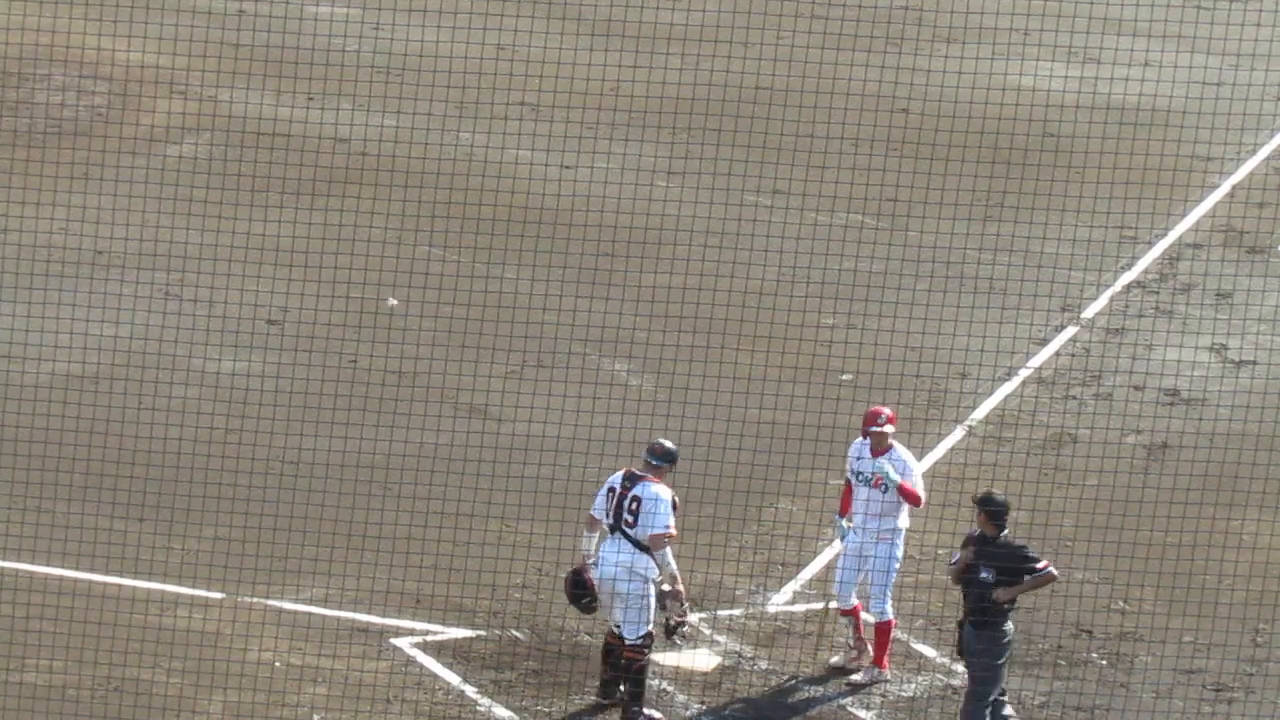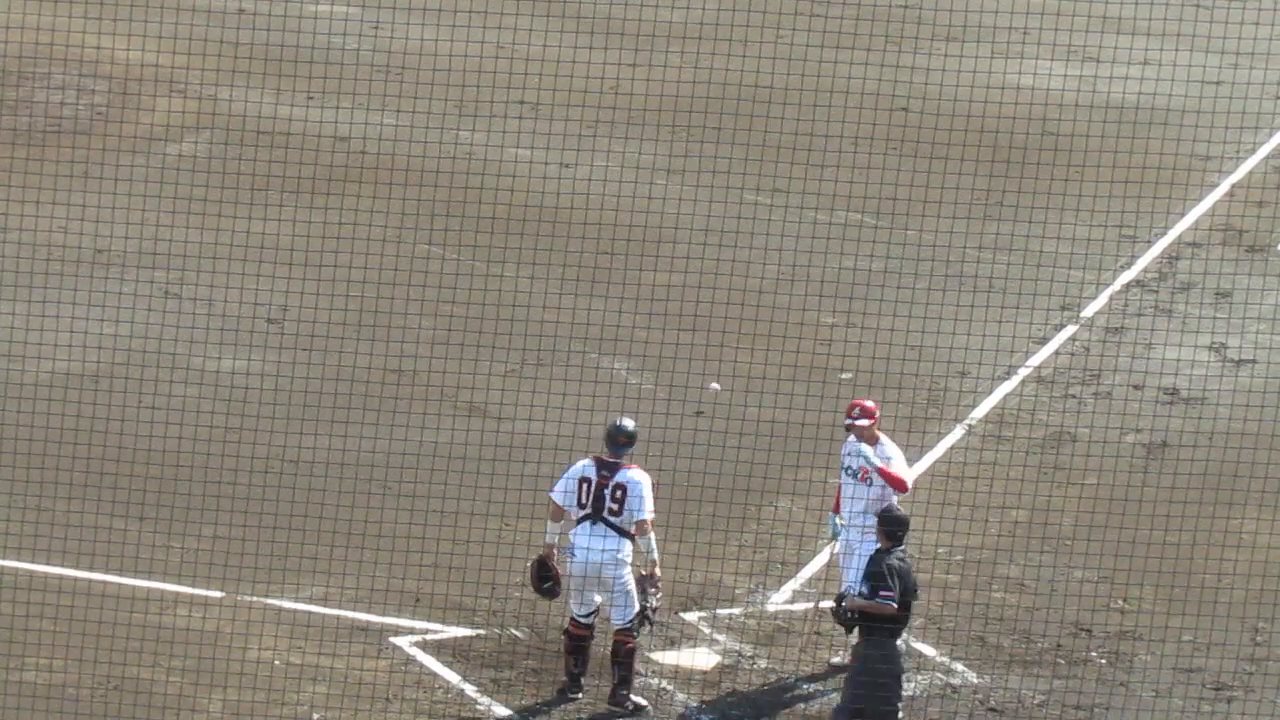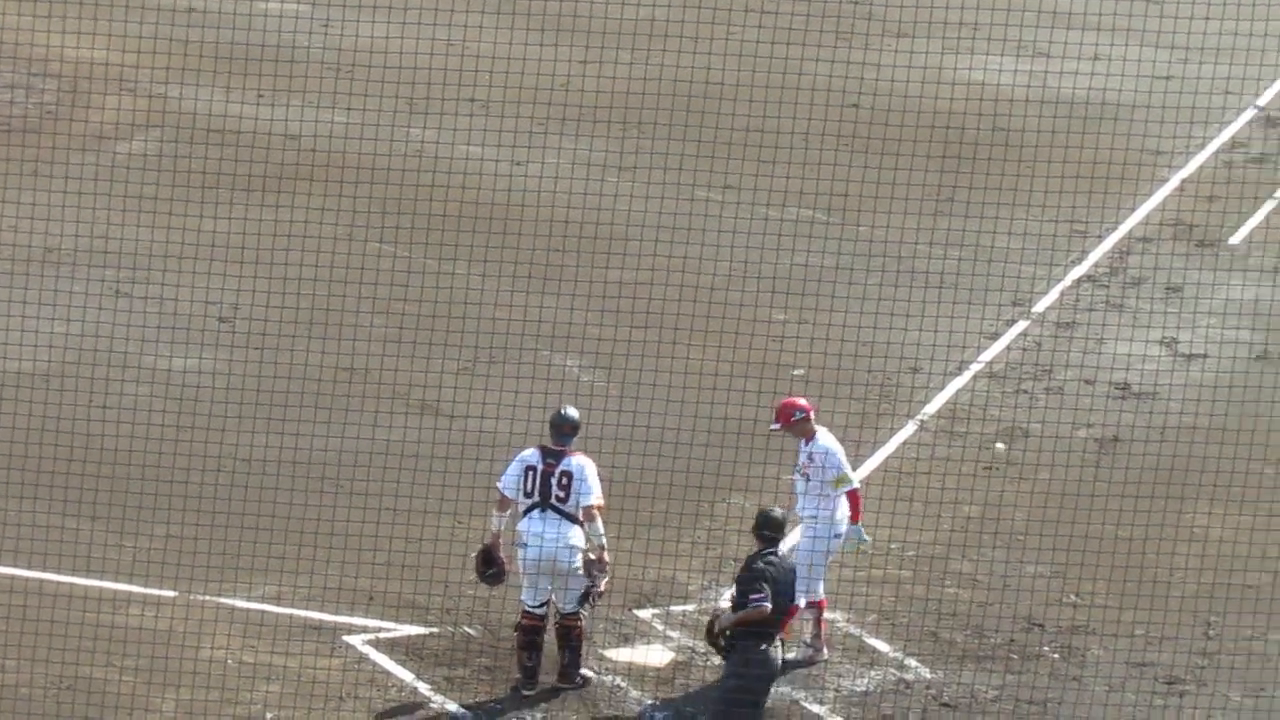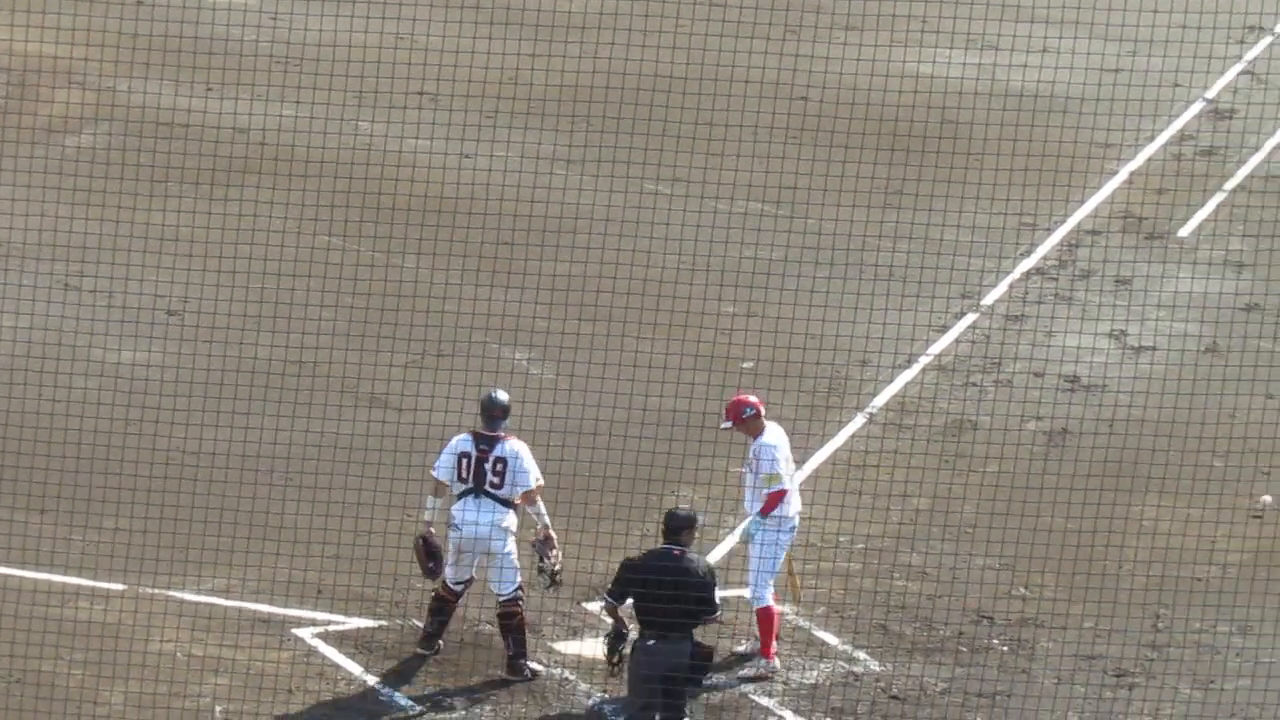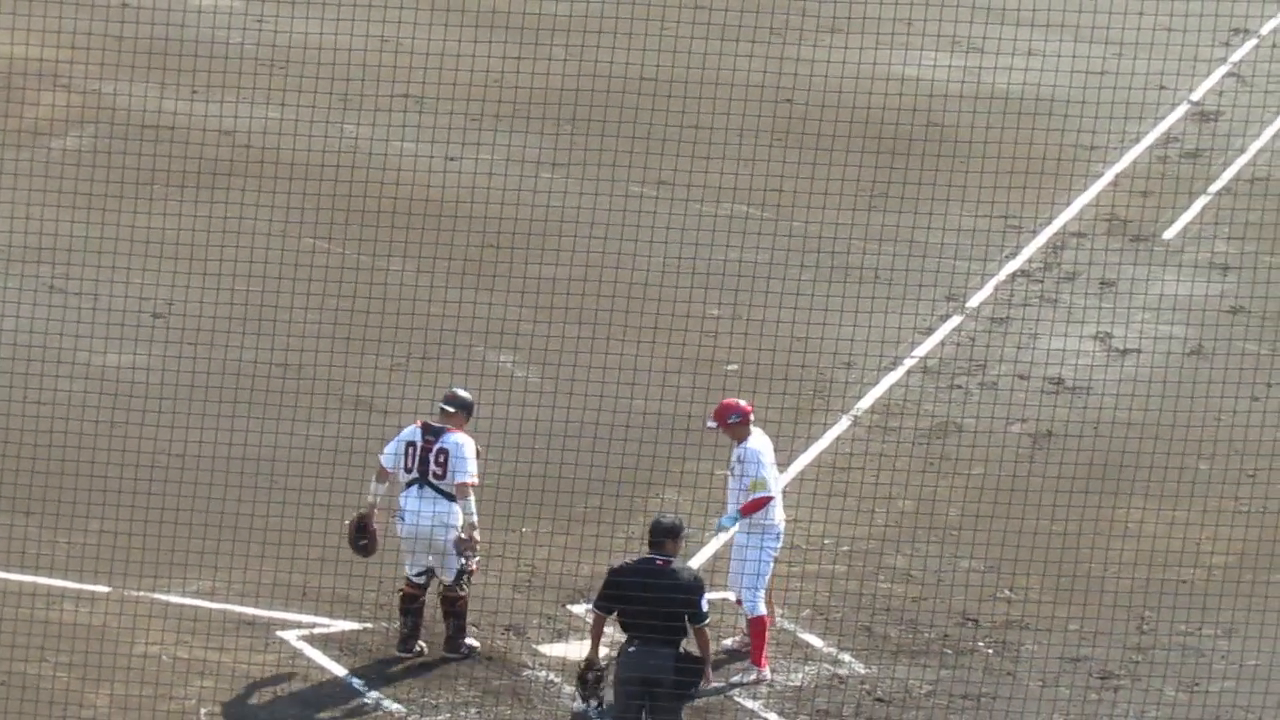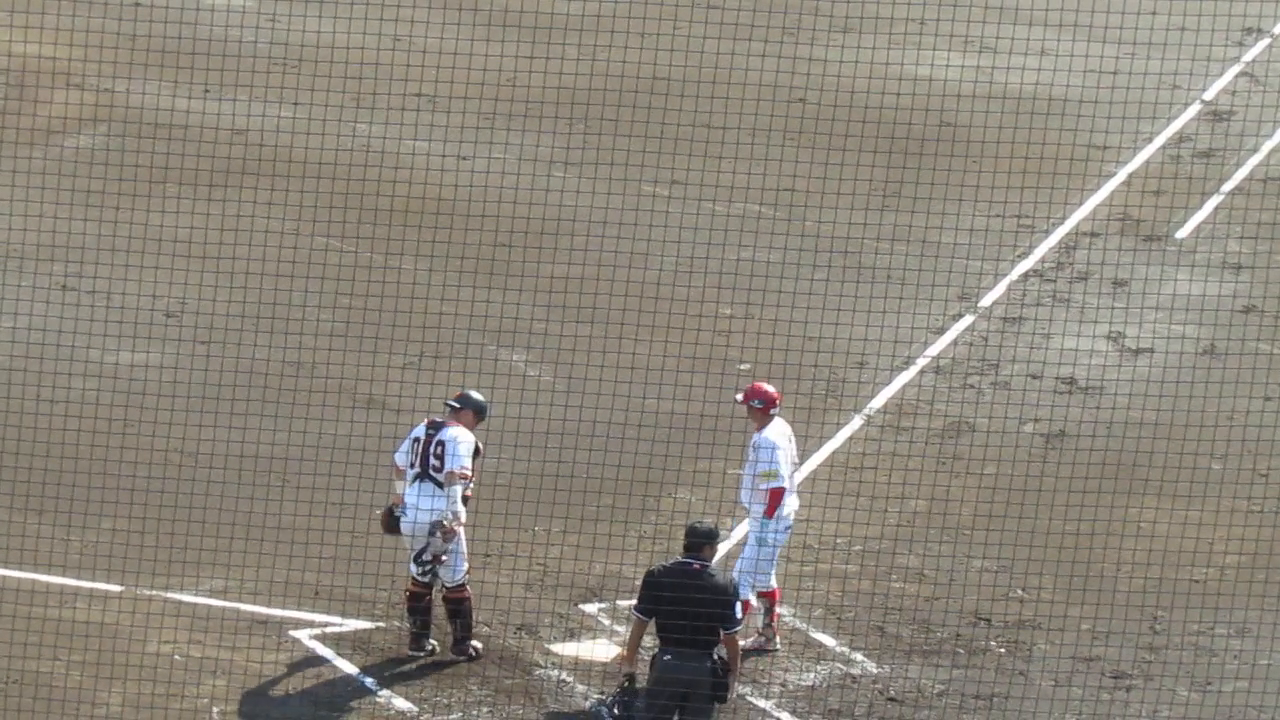
dt=0.4s
person 1, frame 1
left shoulder: (616, 478)
right shoulder: (659, 493)
left elbow: (593, 521)
right elbow: (658, 543)
left wrist: (586, 556)
right wrist: (675, 581)
left hip: (604, 567)
right hip: (634, 573)
left knee: (620, 630)
right knee: (638, 639)
left ankle: (609, 689)
person 1, frame 2
left shoulder: (582, 467)
right shoulder: (637, 478)
left elbow: (557, 508)
right elbow: (642, 527)
left wrist: (550, 544)
right wrist: (653, 564)
left hip: (580, 555)
right hip: (615, 560)
left knee: (581, 618)
right knee: (626, 625)
left ankle: (573, 683)
right ankle: (621, 694)
person 1, frame 3
left shoulder: (526, 457)
right shoulder: (583, 464)
left elbow: (504, 499)
right elbow: (590, 511)
left wrist: (495, 534)
right wrist: (601, 549)
left hip: (531, 544)
right hip: (567, 547)
left knee: (532, 612)
right knee: (571, 611)
left ankle: (528, 678)
right ankle: (569, 673)
person 1, frame 4
left shoulder: (459, 443)
right shoulder: (516, 449)
left elbow: (439, 486)
right elbow: (530, 494)
left wrist: (429, 523)
right wrist: (545, 527)
left hip: (462, 528)
right hip: (498, 531)
left knee: (452, 585)
right knee: (509, 597)
left ankle: (429, 640)
right ankle: (517, 664)
person 1, frame 5
left shoulder: (410, 433)
right shoulder: (462, 442)
left elbow: (384, 470)
right elbow: (463, 488)
left wrist: (372, 504)
right wrist: (472, 526)
left hip: (409, 519)
right hip: (443, 522)
left knee: (416, 579)
right knee: (455, 582)
left ankle: (408, 643)
right ankle: (455, 643)
person 1, frame 6
left shoulder: (421, 429)
right shoulder: (462, 436)
left elbow: (401, 465)
right elbow: (454, 479)
left wrist: (401, 495)
right wrist: (454, 518)
left hip: (411, 514)
right hip: (441, 517)
left knee: (420, 577)
right knee: (456, 581)
left ankle: (419, 640)
right ankle: (462, 644)
person 2, frame 1
left shoulder: (904, 461)
right shoulder: (857, 448)
left elbow: (918, 500)
left wrist: (895, 480)
right wrist: (841, 518)
left hip: (887, 539)
right hip: (857, 532)
left knee: (879, 603)
right knee: (843, 592)
left ankle: (879, 667)
right ankle: (857, 650)
person 2, frame 2
left shoulder: (889, 453)
right shoulder: (850, 445)
left elbow: (904, 486)
left wrist: (875, 464)
right wrist: (834, 516)
left hip: (873, 534)
right hip: (849, 530)
right knee: (849, 592)
person 2, frame 3
left shoulder: (826, 448)
right shoulder: (807, 441)
left elbow: (852, 488)
left wrist: (855, 525)
left hip: (823, 527)
right hip: (812, 524)
left knee: (796, 586)
right knee: (812, 586)
right ankle: (815, 645)
person 2, frame 4
left shoulder: (767, 444)
right shoulder: (769, 431)
left elbow: (779, 489)
left wrist: (758, 520)
left hip: (773, 523)
right hip: (770, 521)
left knee: (760, 587)
right knee: (762, 582)
left ankle: (767, 659)
right ankle: (764, 641)
person 2, frame 5
left shoulder: (753, 450)
right shoulder: (750, 439)
left elbow: (766, 495)
left wrist: (735, 516)
left hip: (762, 531)
right hip: (749, 528)
left knee: (752, 595)
right knee: (739, 584)
left ankle: (759, 667)
right ankle: (750, 636)
person 2, frame 6
left shoulder: (768, 440)
right shoulder: (780, 427)
left elbow: (778, 486)
right elbow: (790, 465)
left wrist: (765, 523)
left hip: (770, 518)
right hip: (771, 515)
left knee: (743, 577)
right knee: (764, 574)
right ankle: (768, 635)
person 3, frame 1
left shoulder: (1011, 549)
right shoulder: (972, 541)
left elbow: (1051, 575)
right elbow: (956, 578)
left wrist: (1011, 591)
right wrist: (960, 562)
left hip: (994, 633)
right hip: (972, 628)
right knee: (992, 698)
person 3, frame 2
left shoulder: (886, 564)
right shoulder: (897, 559)
left elbow: (889, 607)
right elbow: (911, 596)
left wrist: (857, 603)
right wrist: (859, 601)
left hip: (880, 649)
right hip: (870, 647)
person 3, frame 3
left shoulder: (755, 567)
right shoulder: (787, 566)
left elbow: (762, 609)
left wrist: (731, 619)
left hip: (749, 654)
right hip: (769, 652)
person 3, frame 4
left shoulder: (637, 563)
right shoulder: (702, 569)
left elbow: (610, 604)
right elbow: (712, 616)
left wrist: (619, 622)
left hip: (649, 647)
right hip: (684, 649)
person 3, frame 5
left shoulder: (621, 573)
right shoulder: (690, 579)
left elbow: (599, 616)
right elbow: (700, 628)
left wrist: (593, 652)
right wrist: (706, 663)
left hip: (633, 656)
right hip: (669, 659)
person 3, frame 6
left shoulder: (658, 576)
right shoulder: (724, 585)
left elbow: (641, 623)
right elbow: (730, 636)
left wrist: (629, 661)
right wrist: (732, 673)
left hip: (667, 662)
right hip: (702, 667)
